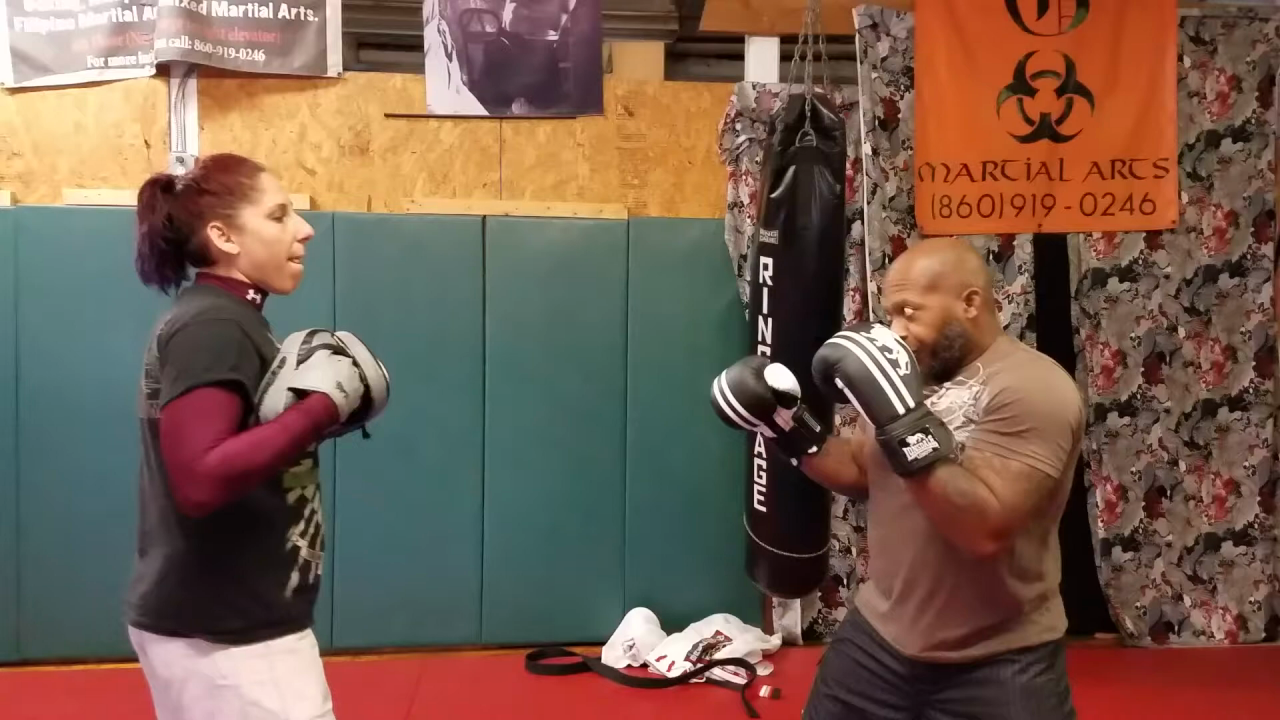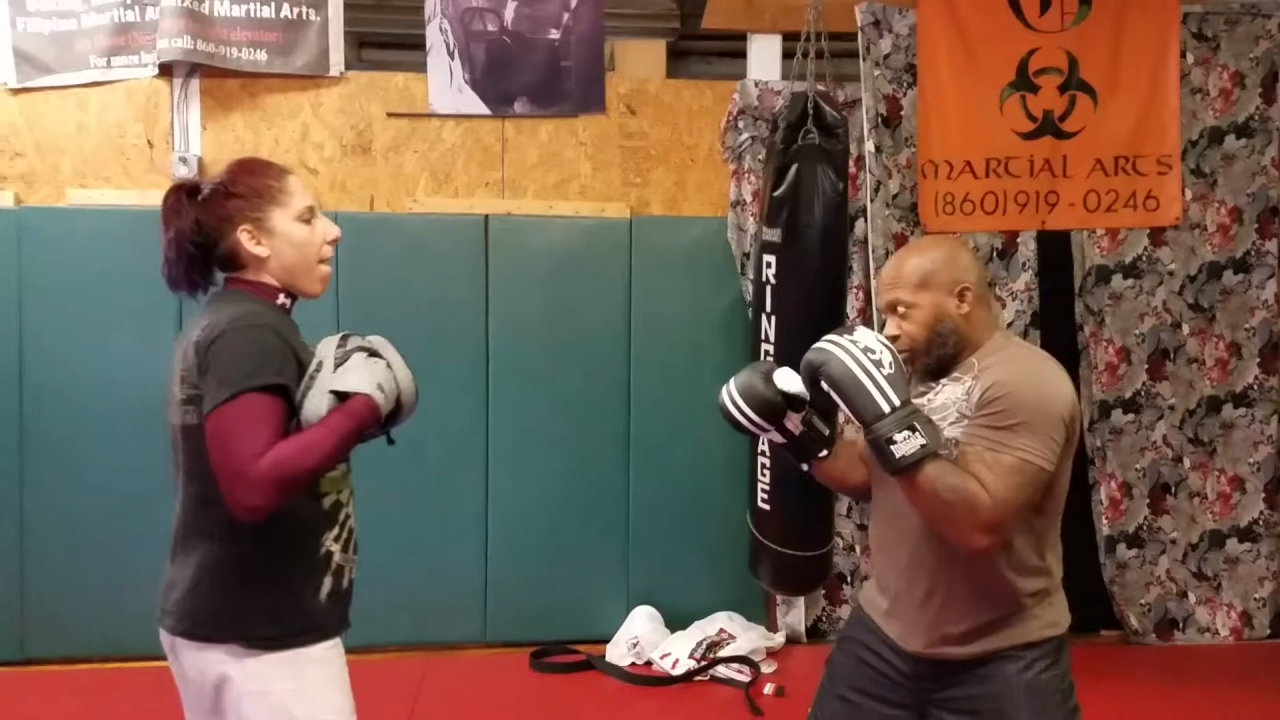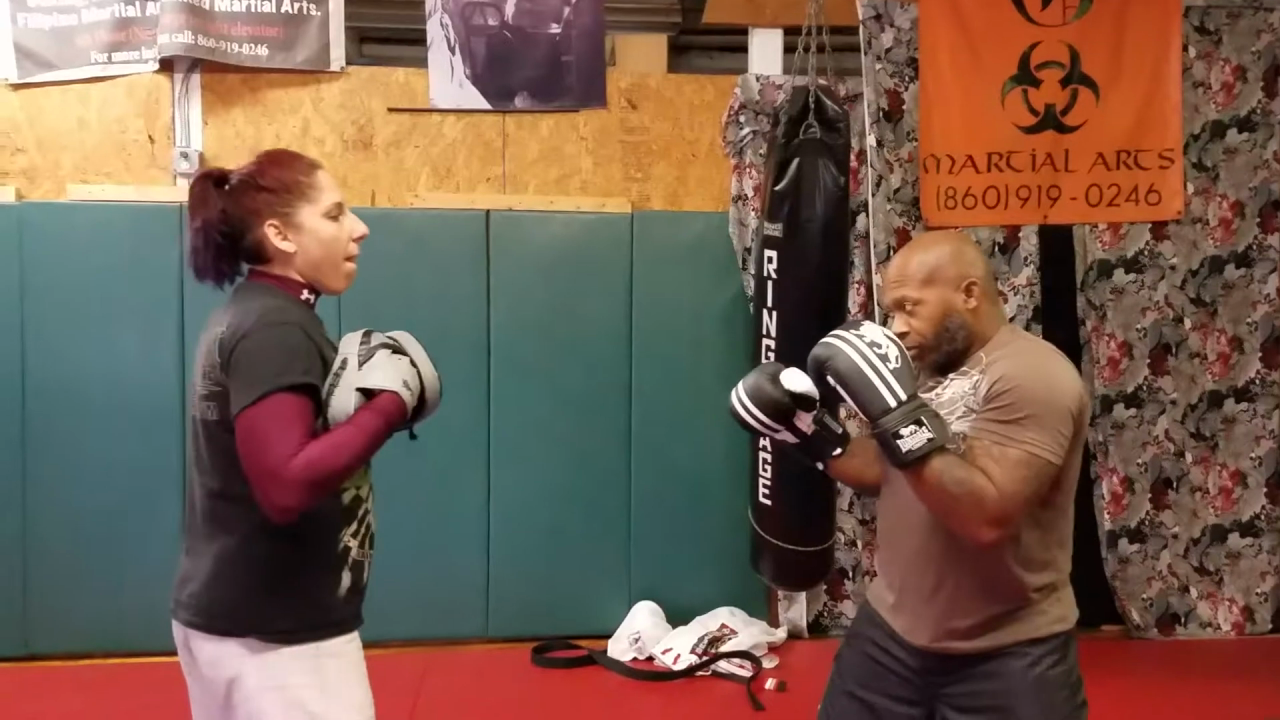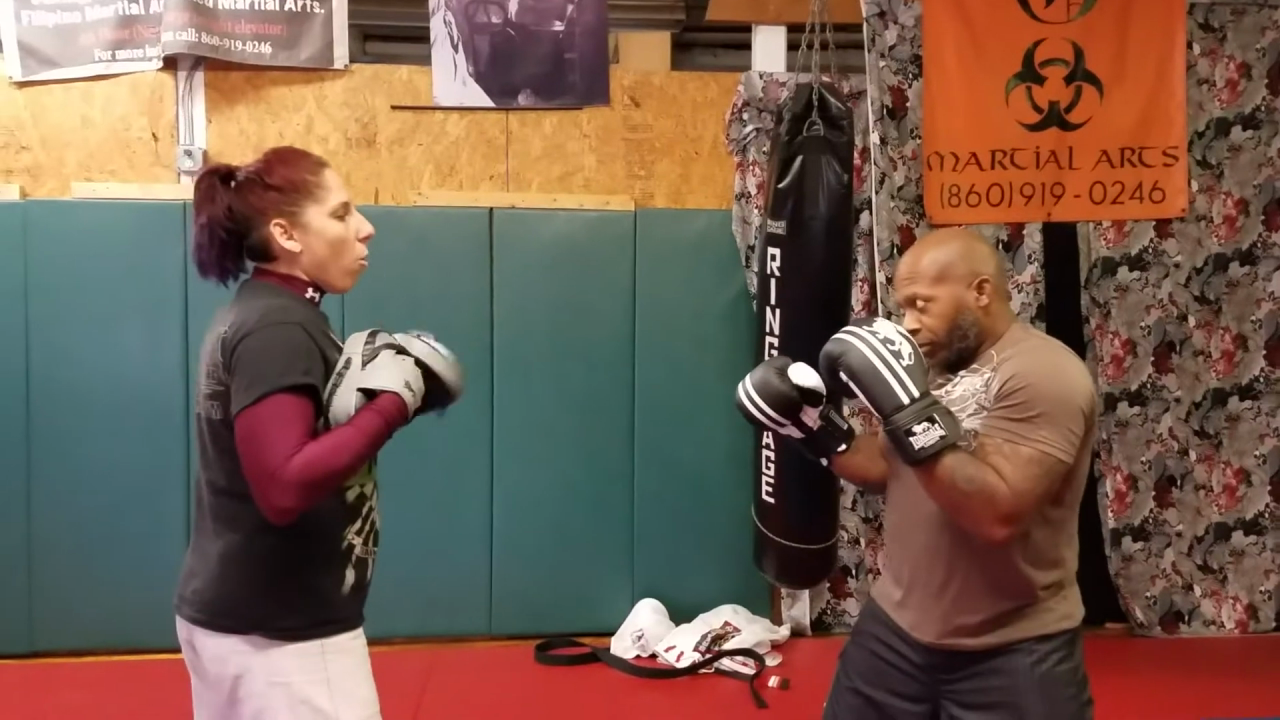
dt=0.2s
person 1, frame 1
left shoulder: (221, 319)
right shoulder: (212, 329)
right elbow: (201, 480)
left wrist: (317, 405)
right wrist: (320, 408)
left hip: (209, 616)
right hip: (229, 631)
person 1, frame 2
left shoulder: (230, 322)
right shoulder: (249, 333)
right elbow: (253, 486)
left wrist: (344, 405)
right wrist: (362, 408)
right hip: (259, 637)
person 1, frame 3
left shoulder: (251, 315)
right shoulder: (276, 330)
right elbow: (285, 487)
left wrist: (360, 398)
right wrist: (388, 405)
right hip: (276, 633)
person 1, frame 4
left shoulder: (264, 314)
right shoulder: (277, 330)
right elbow: (285, 488)
left wrist: (383, 389)
right wrist: (392, 406)
right hip: (282, 631)
person 2, frame 1
left shoulder: (1034, 388)
right shoulder: (909, 372)
left elbow: (986, 531)
right elbow: (857, 471)
left wrist: (903, 421)
right wrist: (787, 429)
left hip: (998, 663)
person 2, frame 2
left shoulder: (1027, 383)
right shoulder: (913, 372)
left elbow: (979, 525)
right elbow: (868, 473)
left wrist: (891, 419)
right wrist: (798, 434)
left hip: (1001, 660)
person 2, frame 3
left shoulder: (1034, 376)
right shoulder: (925, 367)
left elbow: (987, 518)
left wrist: (898, 412)
right wrist: (809, 433)
left hip: (1008, 656)
person 2, frame 4
left shoulder: (1045, 374)
right shoulder: (931, 363)
left elbow: (998, 515)
right elbow: (889, 467)
left wrist: (910, 411)
right wrist: (813, 427)
left hip: (1012, 651)
